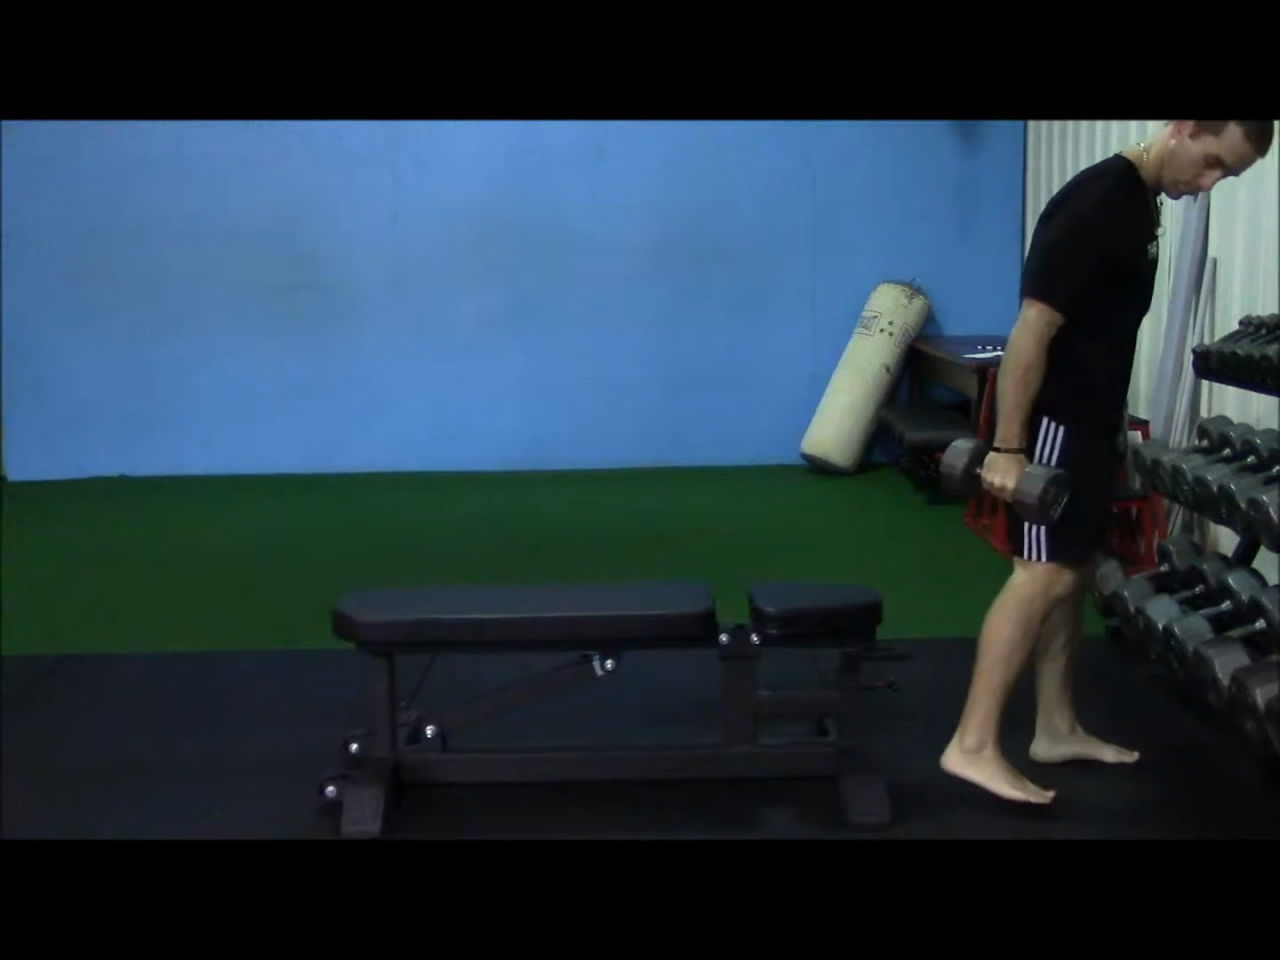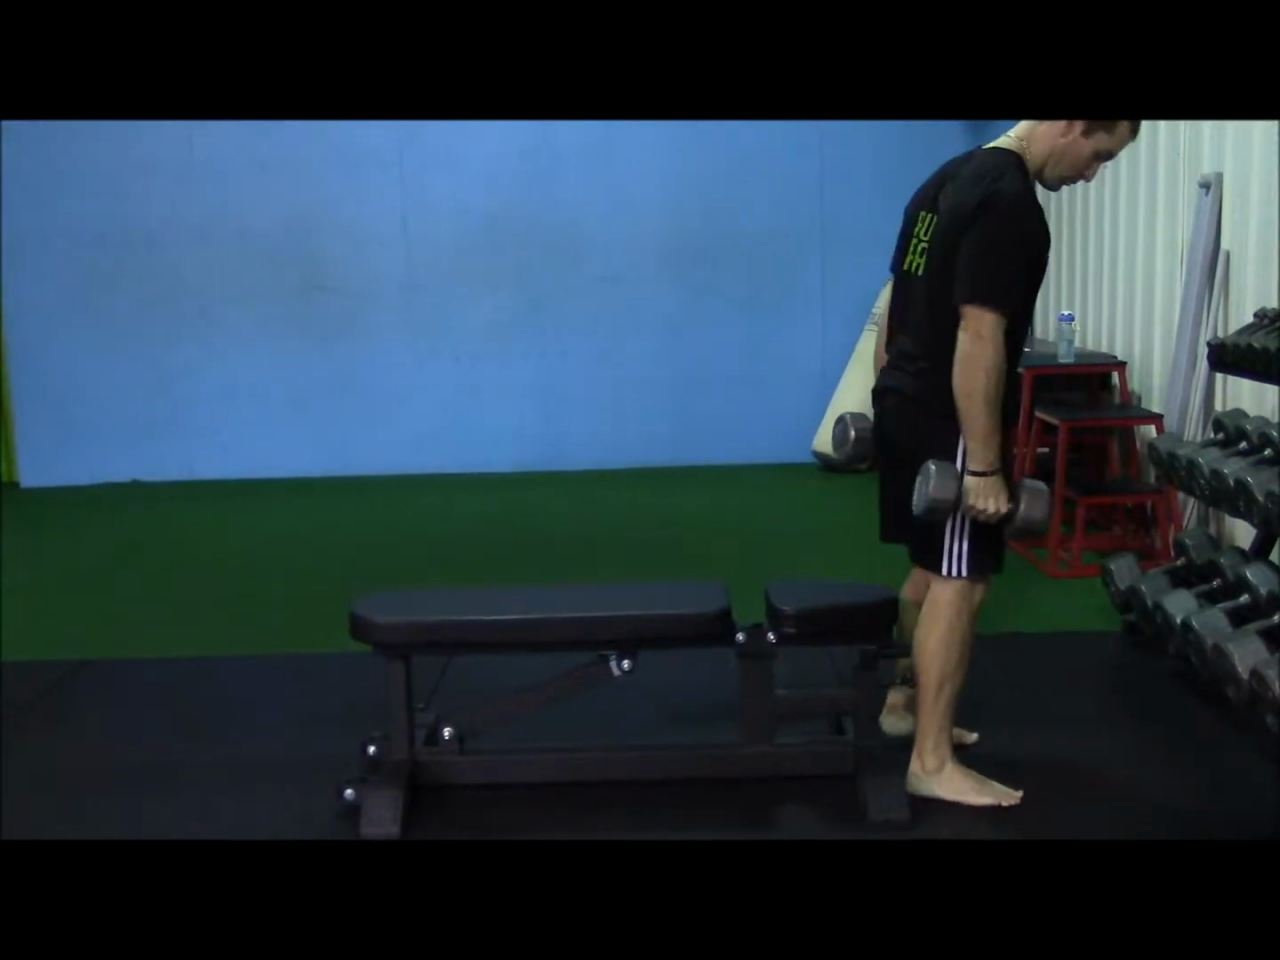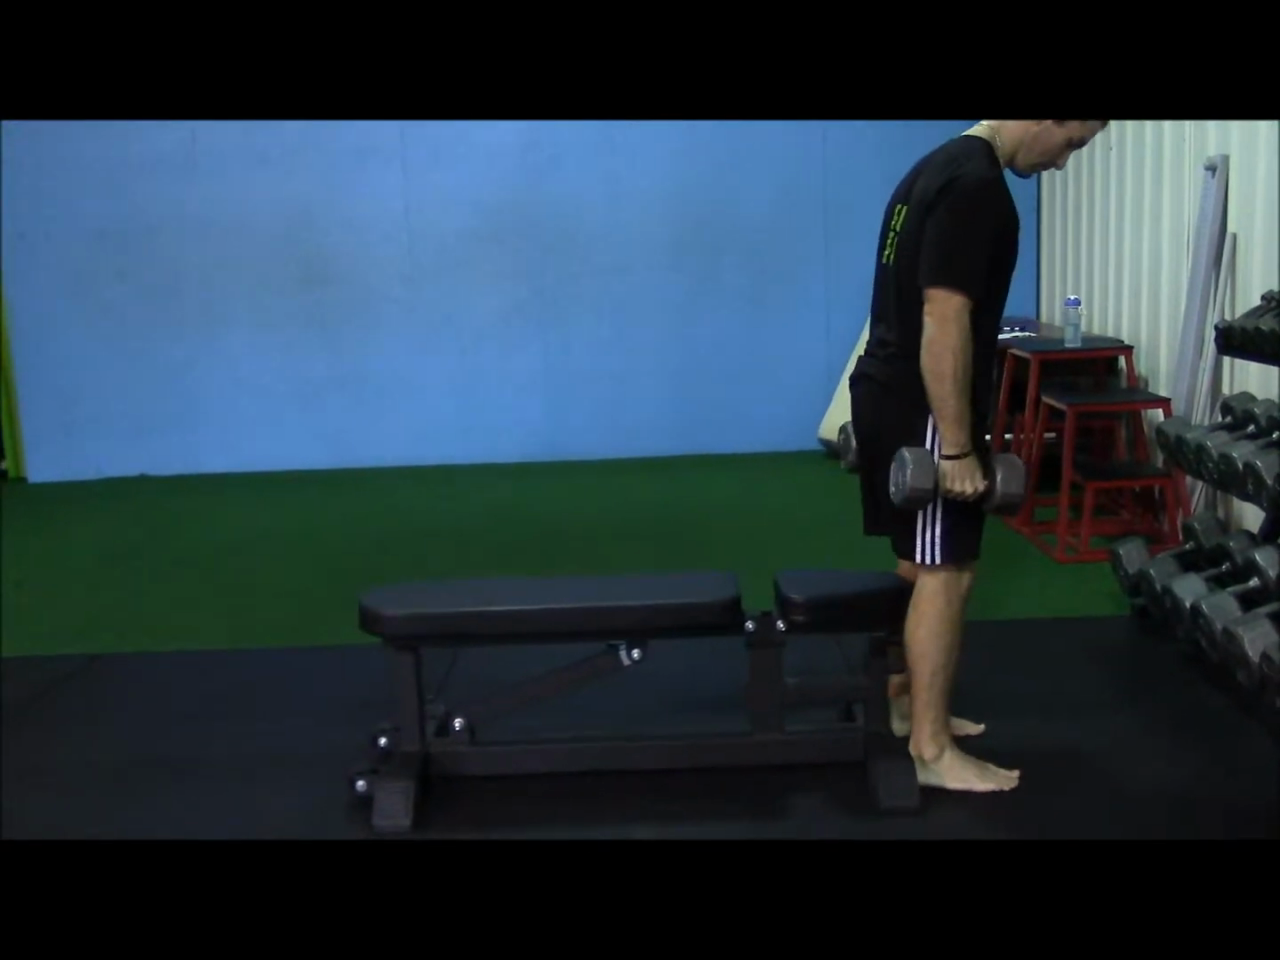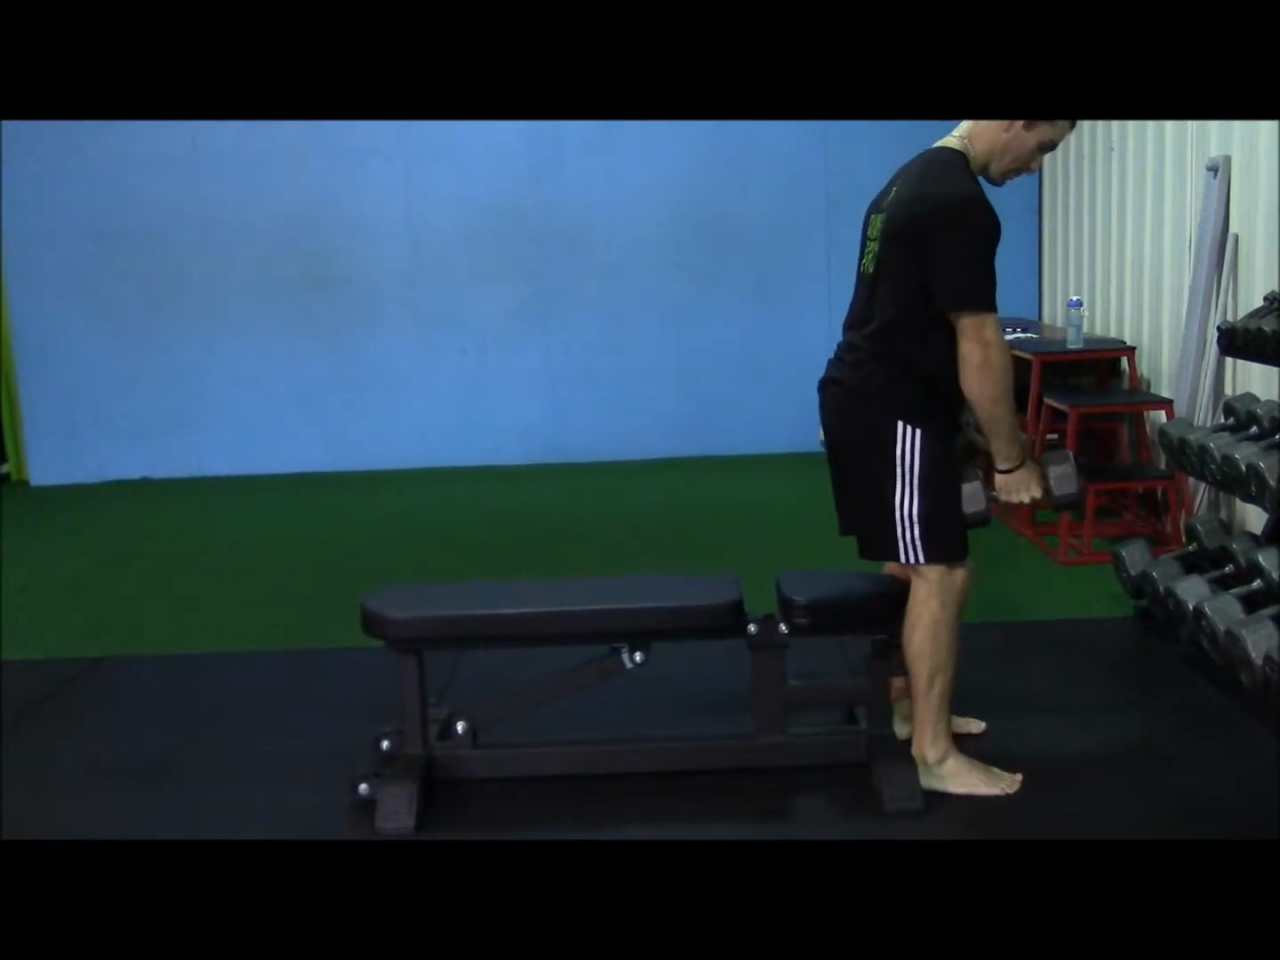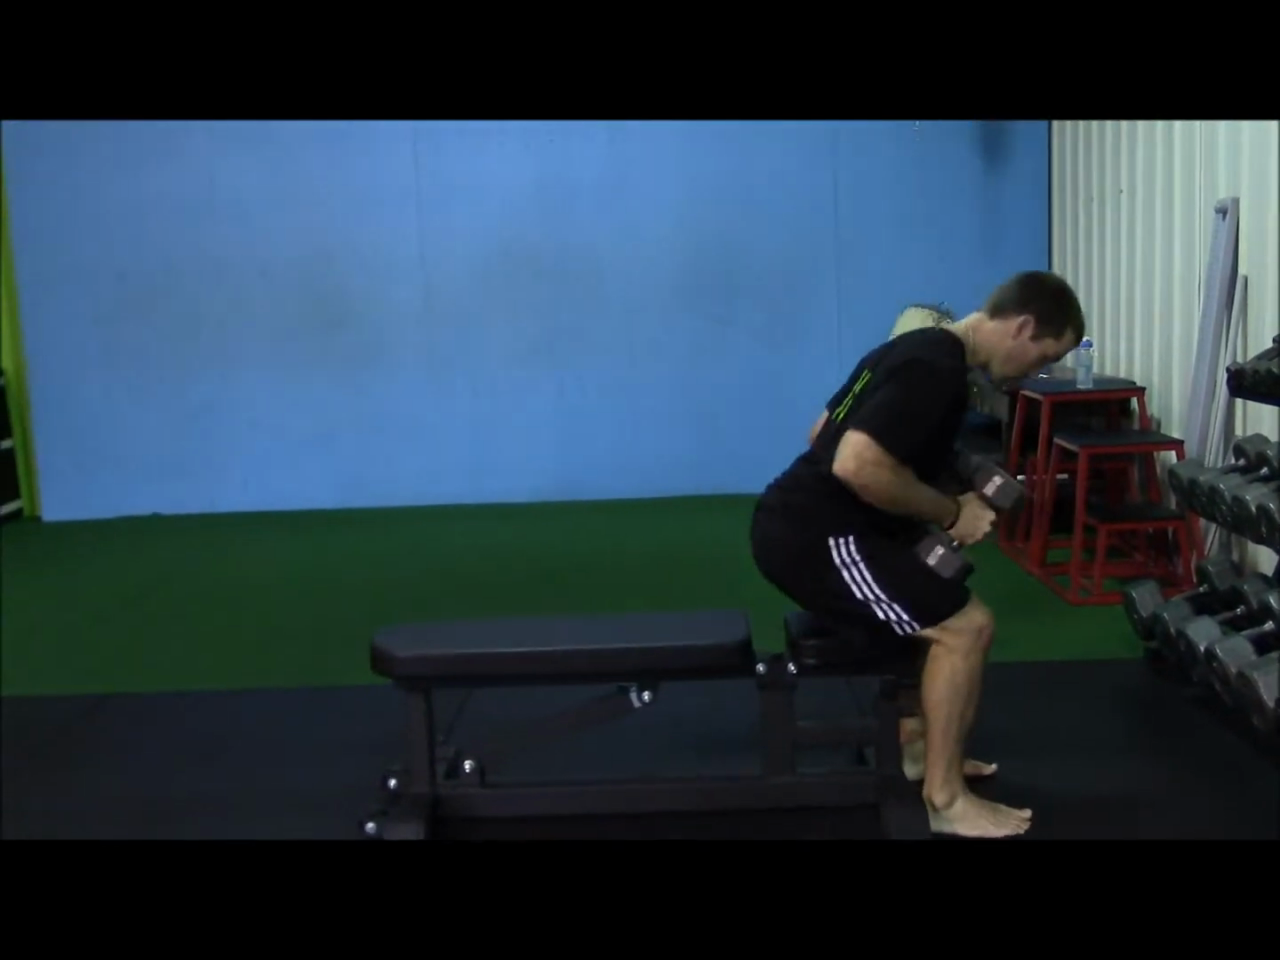
dt=1s
person 1, frame 1
left shoulder: (1140, 203)
right shoulder: (1098, 202)
right elbow: (1033, 327)
right wrist: (1007, 446)
left hip: (1089, 419)
right hip: (1057, 421)
left knee: (1071, 574)
right knee: (1044, 576)
left ankle: (1055, 728)
right ankle: (973, 744)
person 1, frame 2
left shoulder: (957, 176)
right shoulder: (1009, 203)
left elbow: (906, 302)
right elbow: (978, 339)
left wrist: (890, 389)
right wrist: (984, 466)
left hip: (906, 403)
right hip: (945, 420)
left knee: (933, 572)
right knee: (958, 584)
left ankle: (903, 702)
right ankle: (931, 762)
person 1, frame 3
left shoulder: (946, 165)
right shoulder: (977, 186)
right elbow: (945, 322)
right wrist: (958, 448)
left hip: (887, 391)
right hip: (918, 407)
left knee: (920, 563)
right knee: (945, 573)
left ankle: (904, 702)
right ankle: (932, 750)
person 1, frame 4
left shoulder: (921, 176)
right shoulder: (960, 202)
right elbow: (979, 346)
right wrist: (1012, 459)
left hip: (865, 395)
right hip: (894, 411)
left knee: (910, 566)
right knee: (942, 575)
left ankle: (905, 702)
right ankle: (934, 755)
person 1, frame 5
left shoulder: (924, 348)
right shoulder: (937, 373)
left elbow: (825, 432)
right elbow: (857, 464)
left wrist: (939, 504)
right wrist: (951, 514)
left hip: (799, 520)
right hip: (813, 535)
left knee: (940, 606)
right knee: (966, 626)
left ankle: (912, 743)
right ankle: (944, 798)
